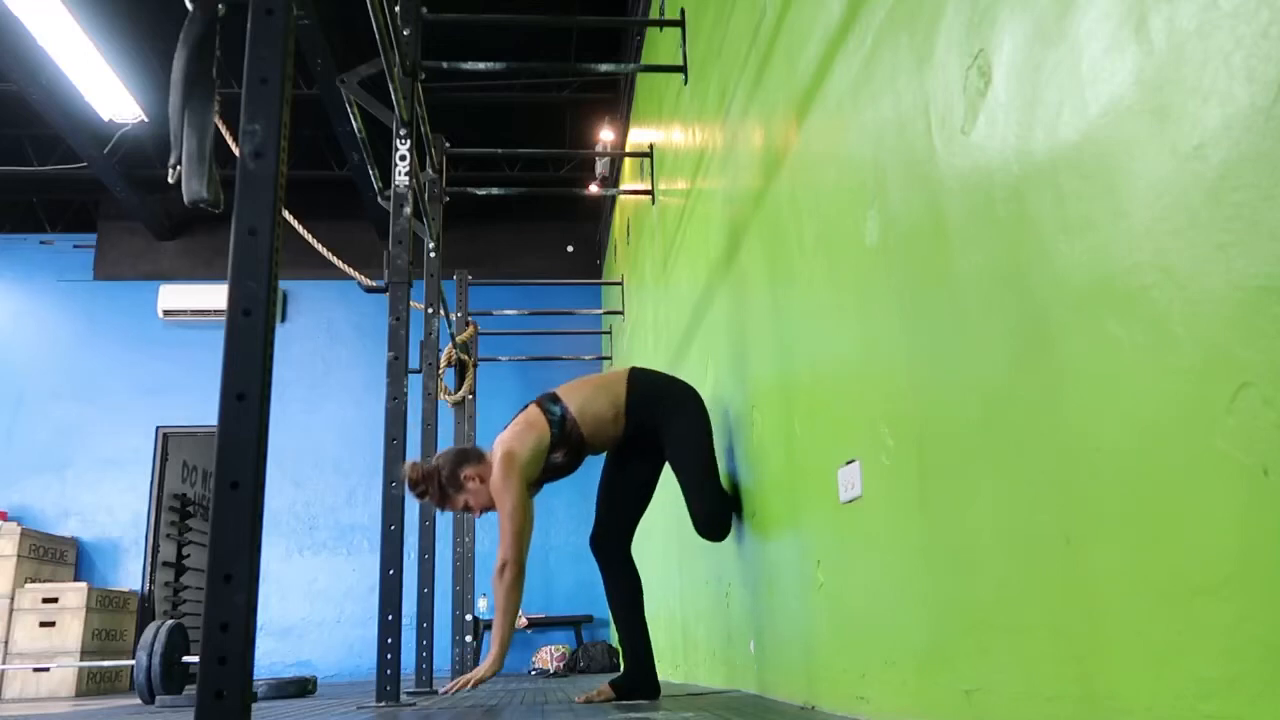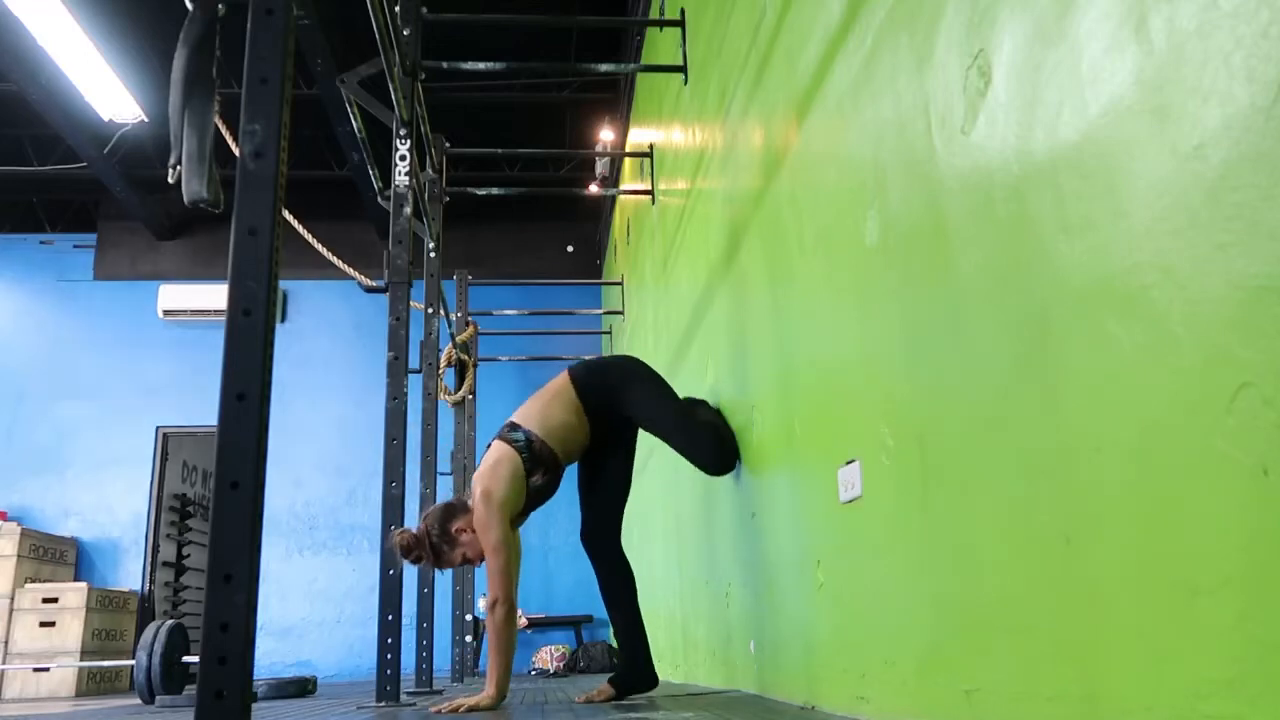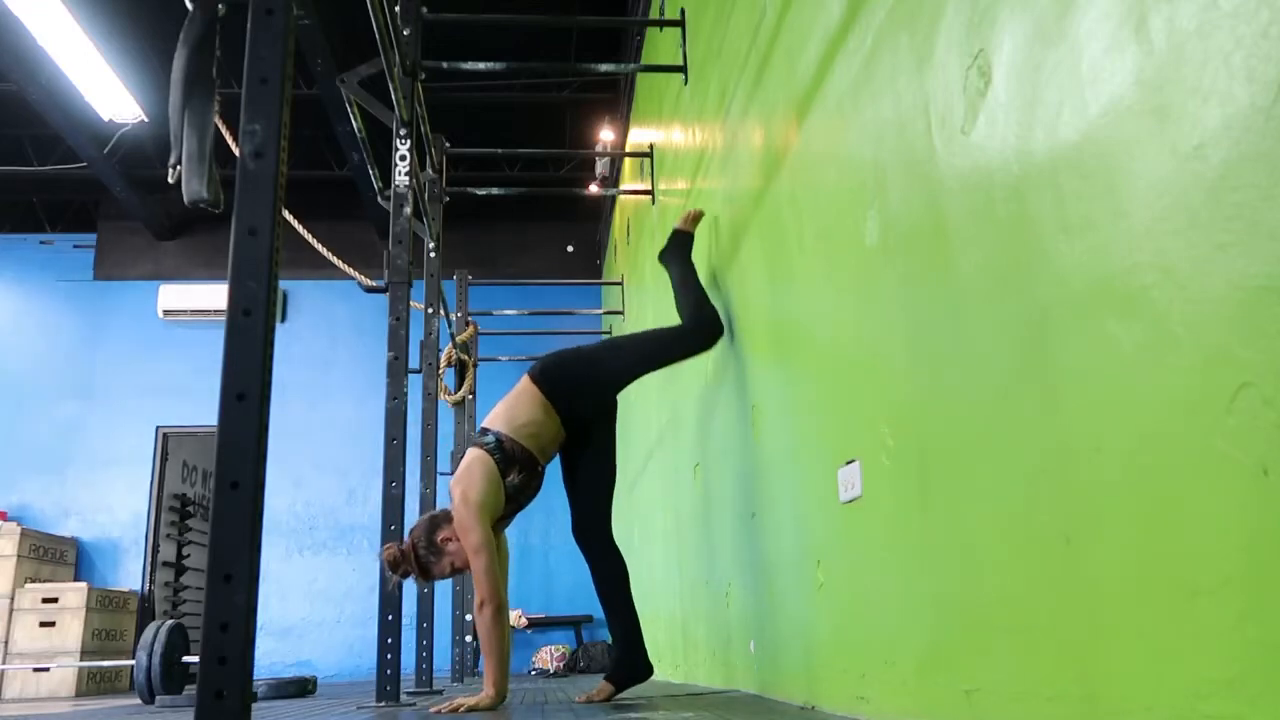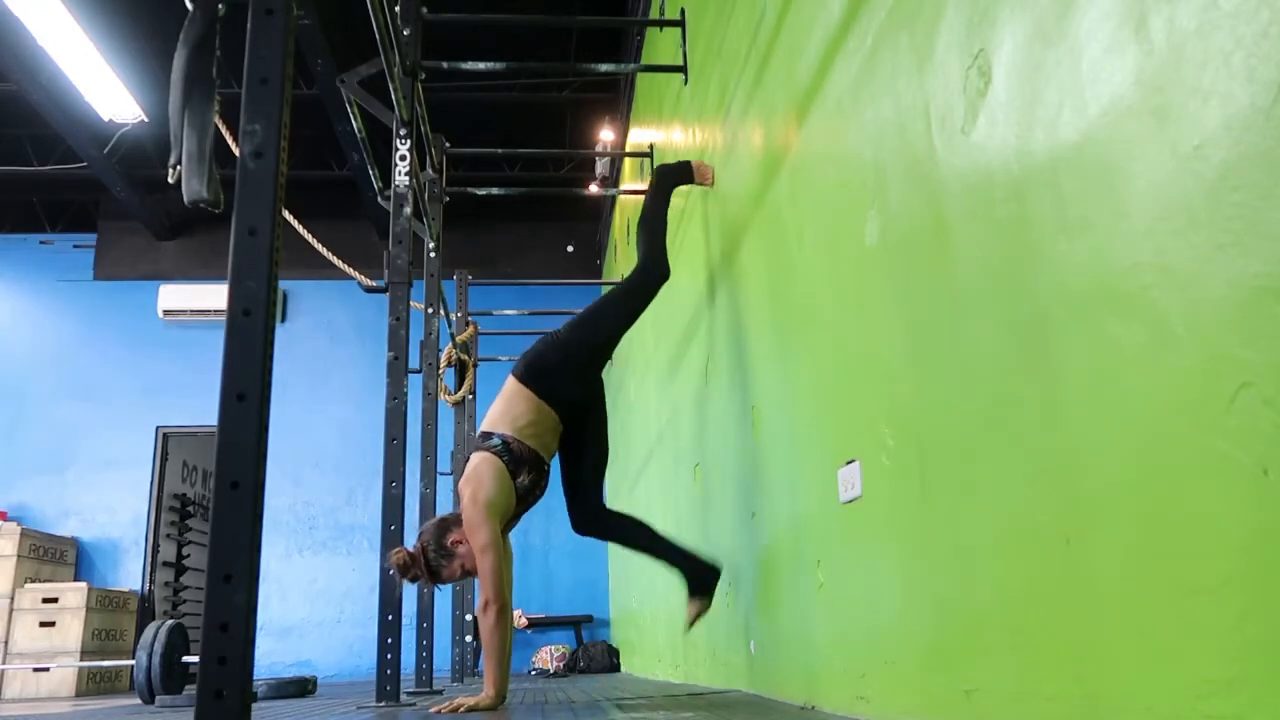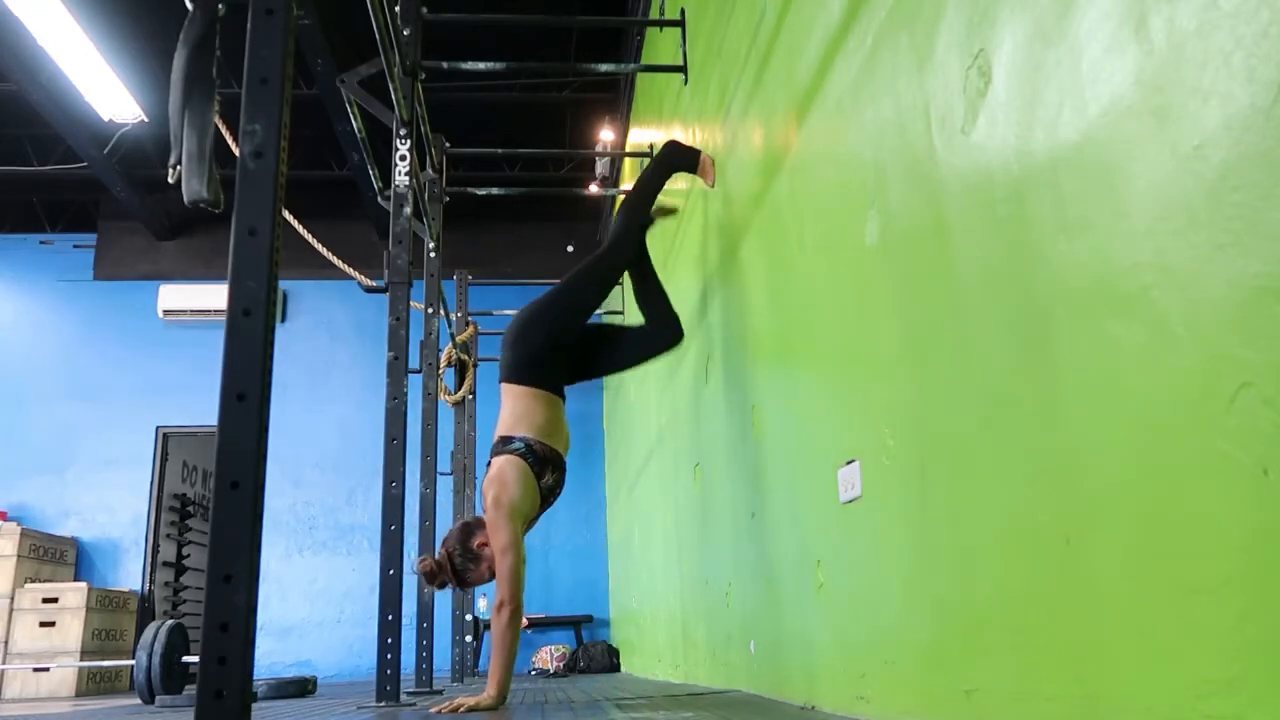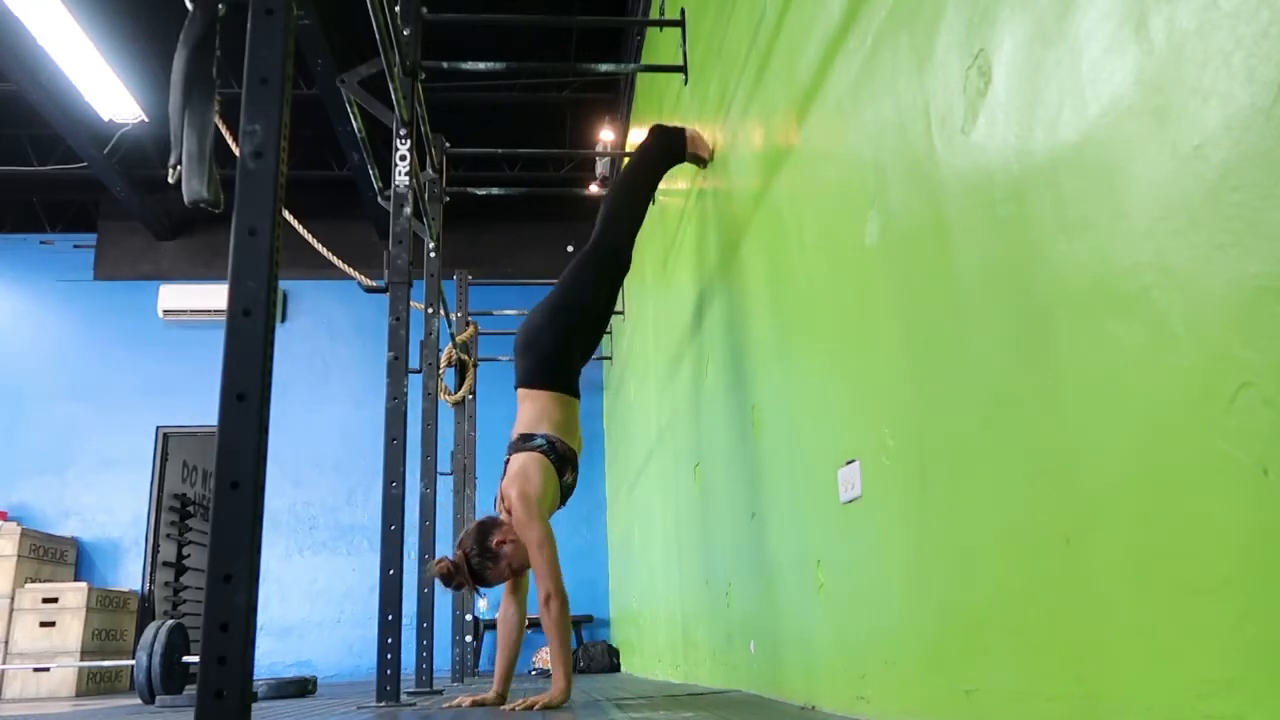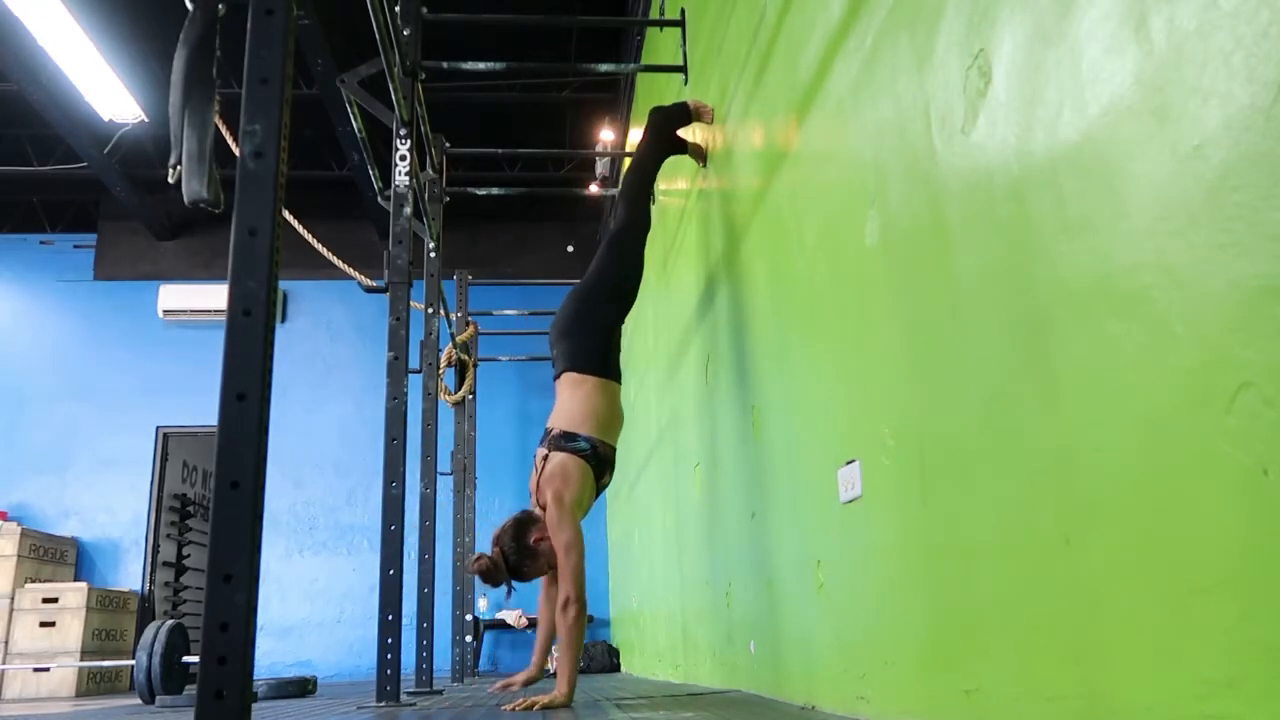
dt=0.5s
person 1, frame 1
left shoulder: (507, 462)
right shoulder: (509, 459)
left elbow: (509, 564)
right elbow: (510, 563)
left wrist: (496, 655)
right wrist: (497, 651)
left hip: (667, 405)
right hip: (639, 427)
left knee: (710, 524)
right knee: (608, 543)
left ankle: (719, 496)
right ankle: (639, 675)
person 1, frame 2
left shoulder: (488, 502)
right shoulder: (495, 506)
left elbow: (500, 603)
right elbow: (502, 602)
left wrist: (493, 691)
right wrist: (496, 688)
left hip: (613, 385)
right hip: (597, 408)
left knee: (716, 456)
right knee: (599, 540)
right ankle: (635, 668)
person 1, frame 3
left shoulder: (469, 510)
right shoulder: (479, 515)
left elbow: (488, 604)
right elbow: (494, 604)
left wrist: (492, 692)
right wrist: (496, 688)
left hip: (573, 383)
right hip: (574, 411)
left knee: (703, 332)
right knee: (592, 535)
left ankle: (677, 253)
right ankle: (629, 662)
person 1, frame 4
left shoulder: (478, 508)
right shoulder: (485, 515)
left elbow: (493, 605)
right elbow: (497, 605)
left wrist: (491, 694)
right wrist: (494, 690)
left hip: (558, 370)
right hip: (562, 390)
left knee: (650, 274)
right knee: (587, 515)
left ankle: (671, 178)
right ankle: (696, 571)
person 1, frame 5
left shoulder: (502, 508)
right shoulder: (504, 510)
left elbow: (507, 605)
right elbow: (508, 605)
left wrist: (493, 693)
right wrist: (495, 690)
left hip: (539, 347)
right hip: (543, 356)
left knee: (617, 246)
left ankle: (677, 158)
person 1, frame 6
left shoulder: (520, 504)
right shoulder: (511, 512)
left elbow: (551, 597)
right elbow: (516, 603)
left wrist: (561, 689)
right wrist: (498, 691)
left hip: (550, 346)
right hip: (551, 354)
left knee: (608, 240)
right knee: (609, 250)
left ankle: (667, 146)
person 1, frame 7
left shoulder: (556, 497)
right shoulder: (548, 500)
left elbow: (571, 600)
right elbow: (560, 596)
left wrist: (562, 690)
right wrist: (538, 666)
left hip: (585, 333)
right hip: (580, 339)
left knee: (628, 224)
right knee: (626, 228)
left ankle: (668, 129)
